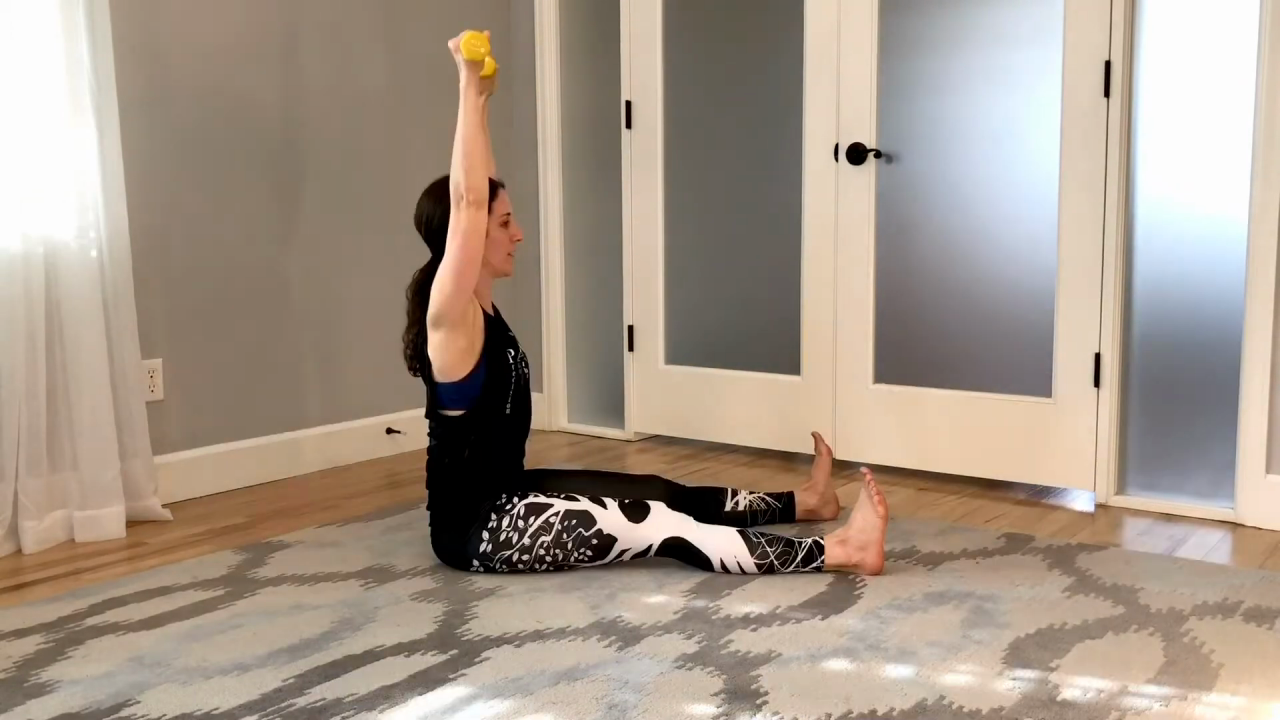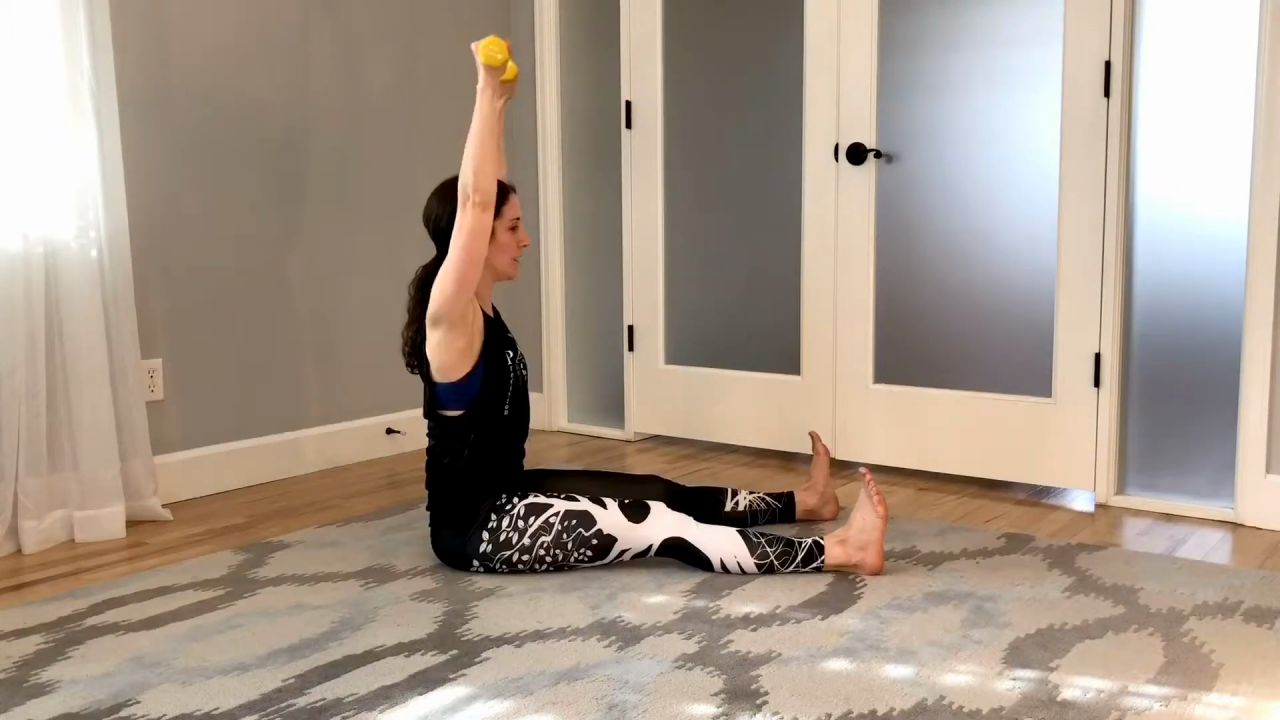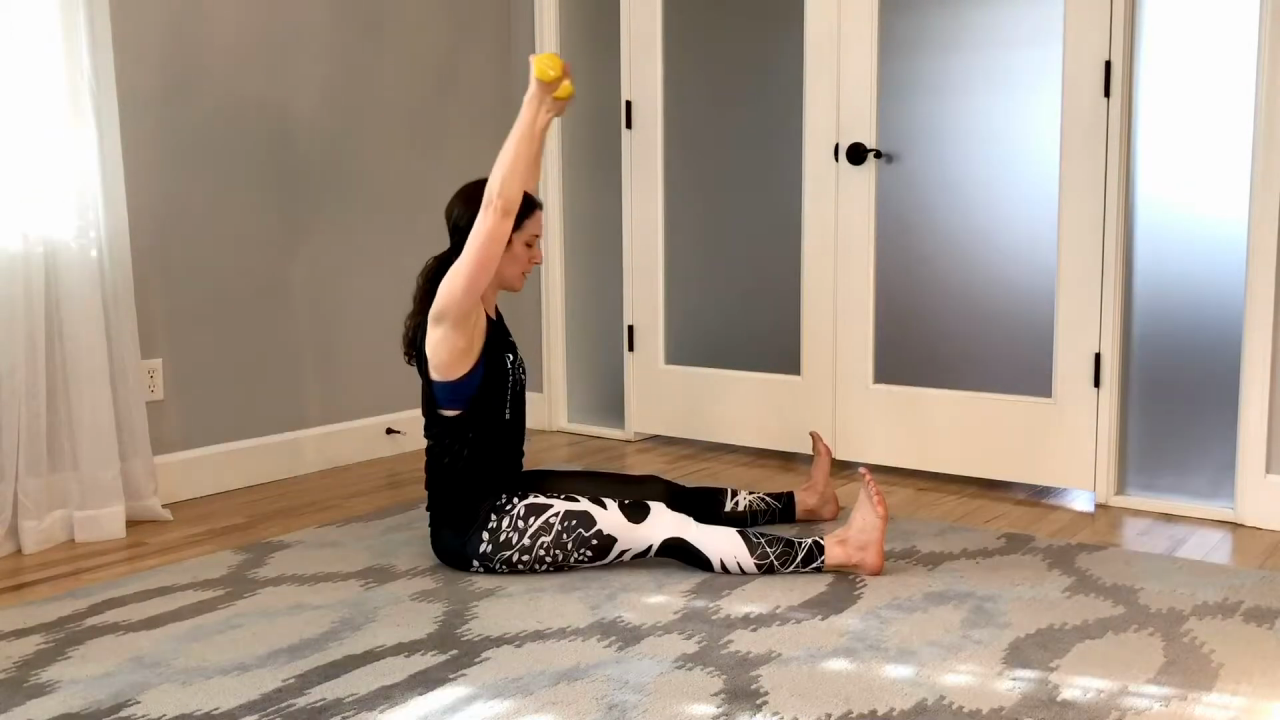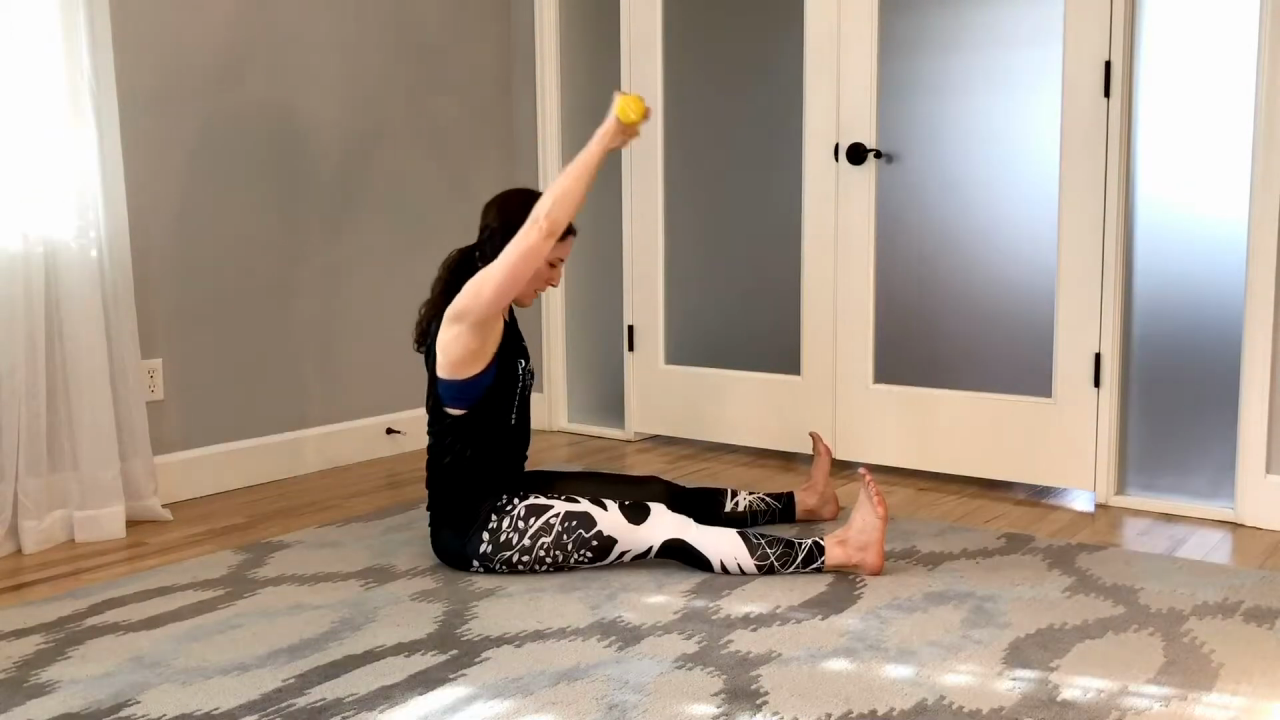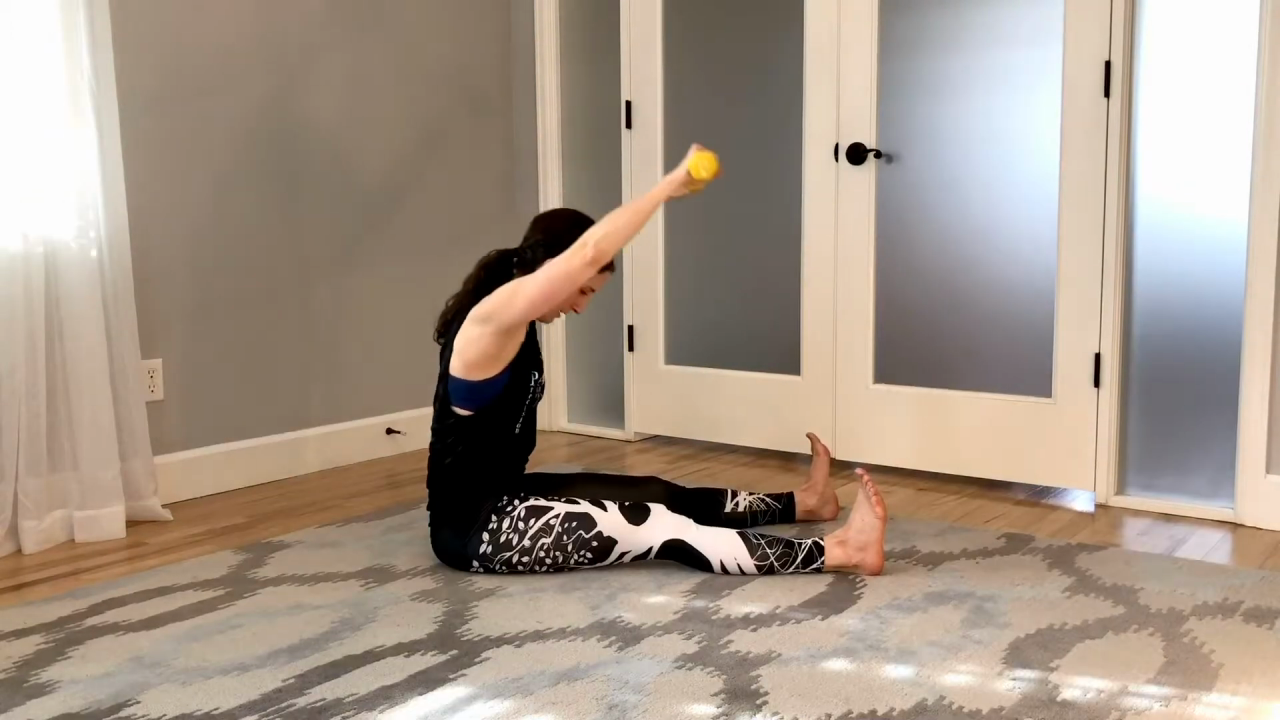
dt=0.2s
person 1, frame 1
left shoulder: (473, 305)
right shoulder: (450, 316)
left elbow: (479, 198)
right elbow: (468, 203)
left wrist: (480, 99)
right wrist: (469, 90)
left hip: (503, 500)
right hip: (479, 528)
left knee: (661, 496)
right knee: (654, 525)
left ankle: (800, 502)
right ankle: (837, 552)
person 1, frame 2
left shoulder: (475, 303)
right shoulder: (450, 314)
left elbow: (489, 198)
right elbow: (474, 202)
left wrist: (497, 103)
right wrist: (486, 92)
left hip: (503, 499)
right hip: (477, 527)
left knee: (661, 494)
right knee: (653, 524)
left ankle: (799, 502)
right ankle: (838, 552)
person 1, frame 3
left shoulder: (478, 308)
right shoulder: (453, 313)
left elbow: (513, 207)
right elbow: (496, 208)
left wrist: (543, 117)
right wrist: (532, 107)
left hip: (504, 498)
right hip: (476, 527)
left knee: (660, 494)
right knee: (652, 524)
left ankle: (799, 502)
right ankle: (837, 551)
person 1, frame 4
left shoulder: (491, 313)
right shoulder: (470, 315)
left elbow: (547, 225)
right elbow: (544, 223)
left wrist: (608, 141)
right wrist: (606, 135)
left hip: (504, 498)
right hip: (477, 527)
left knee: (665, 496)
right knee: (653, 525)
left ankle: (800, 503)
right ankle: (836, 553)
person 1, frame 5
left shoulder: (512, 317)
right shoulder: (497, 316)
left elbow: (593, 253)
right elbow: (592, 249)
left wrist: (674, 184)
right wrist: (676, 180)
left hip: (504, 500)
right hip: (476, 527)
left knee: (665, 496)
right knee: (654, 524)
left ankle: (799, 503)
right ankle: (837, 552)
